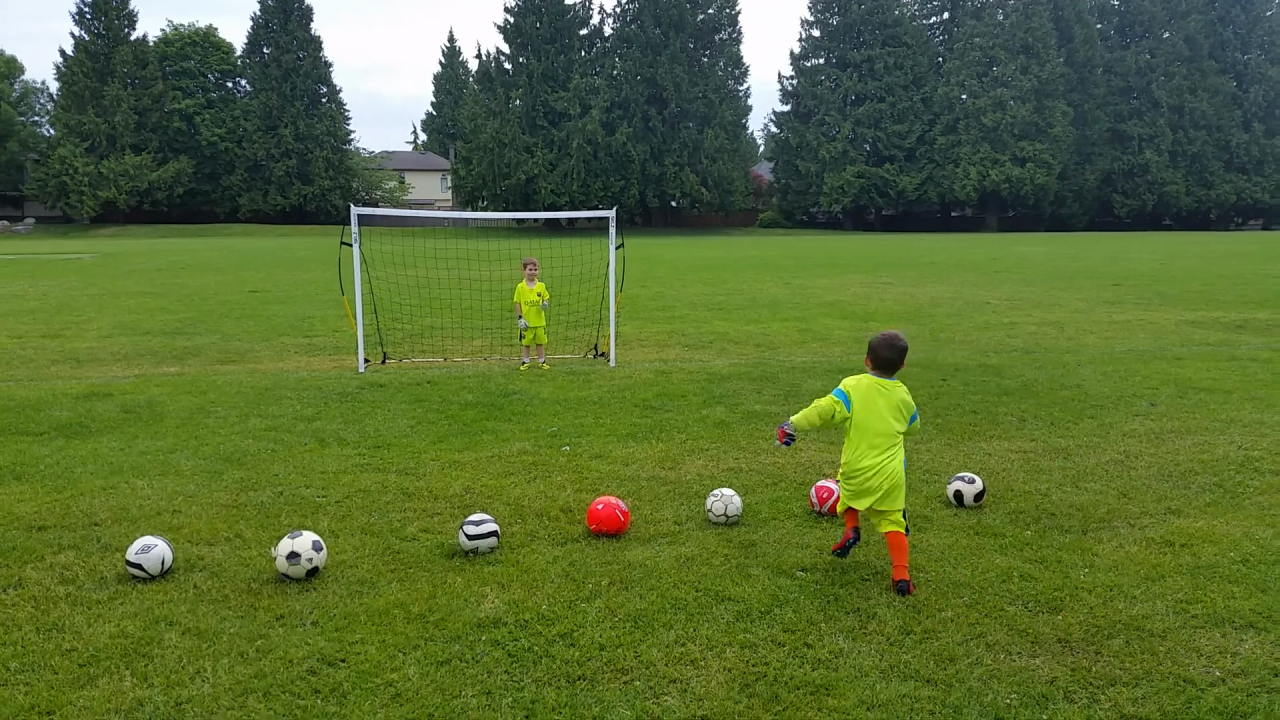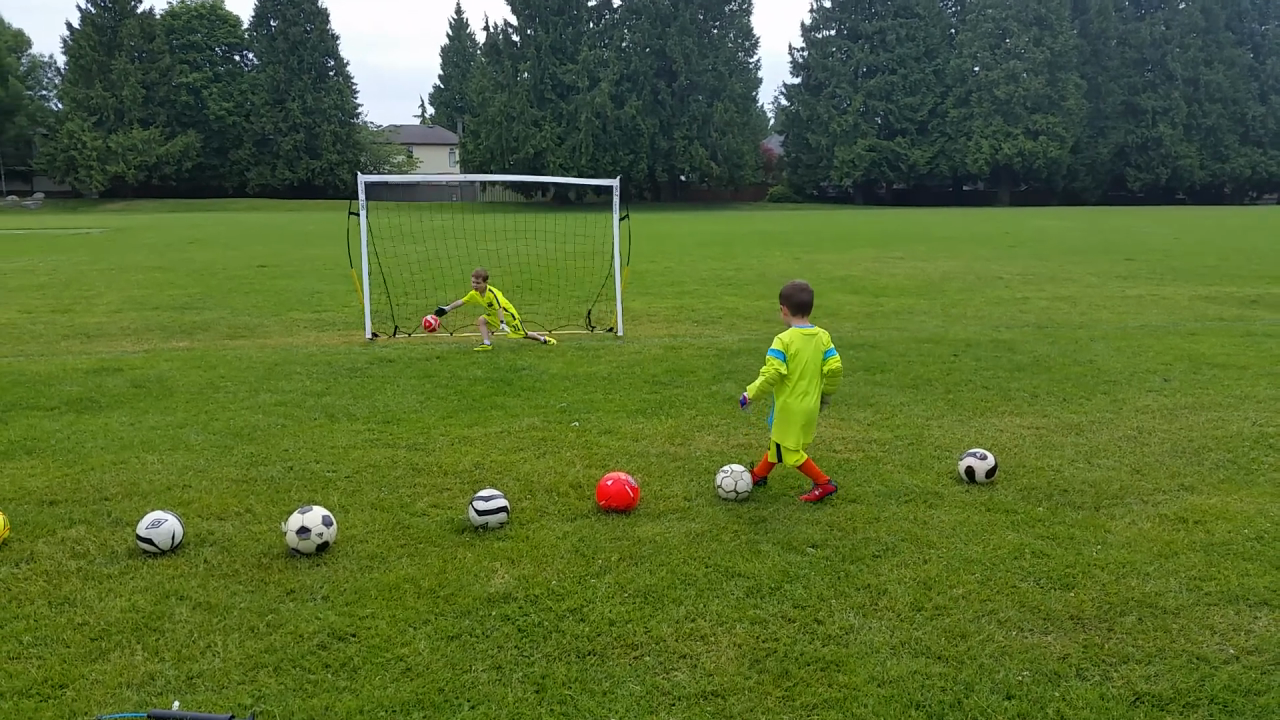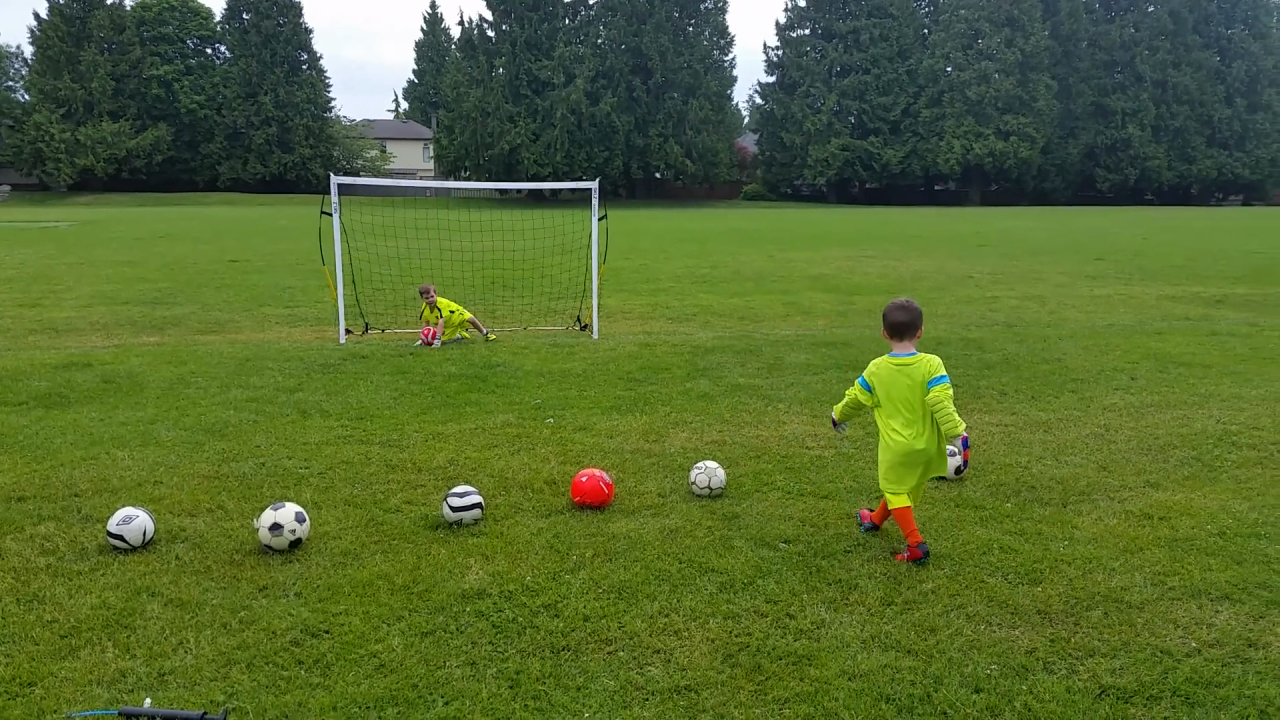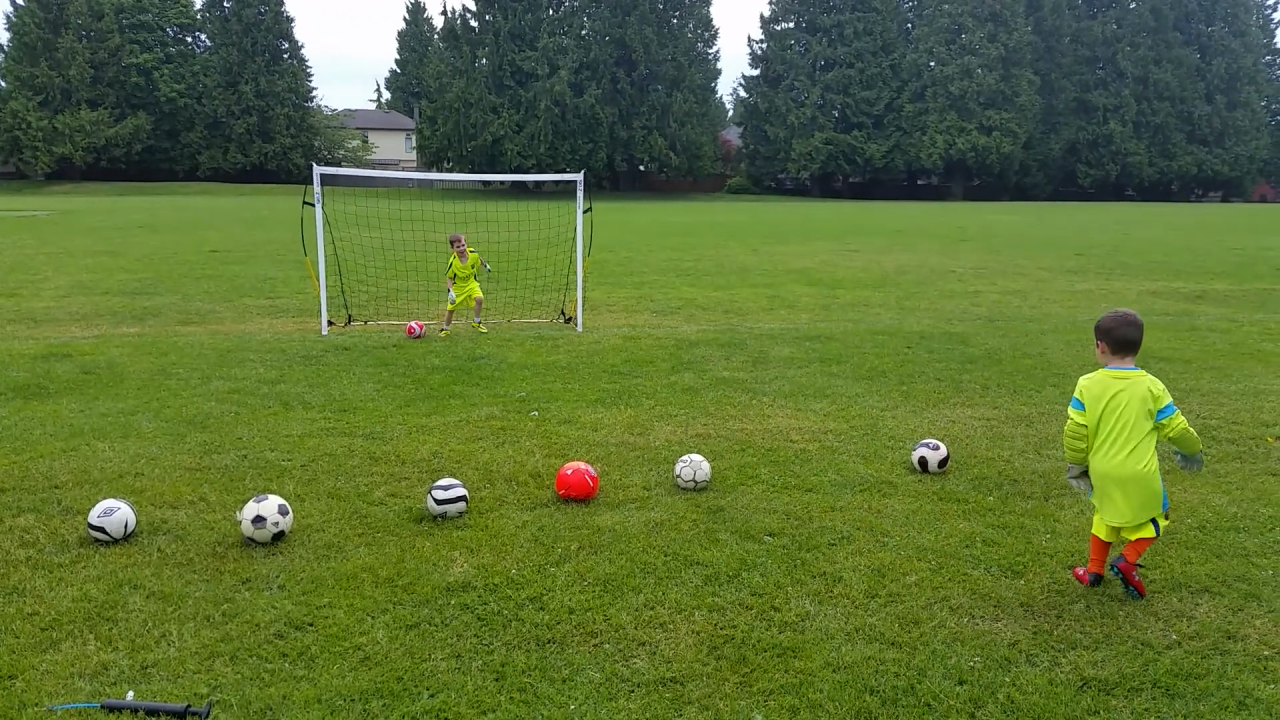
dt=1s
person 1, frame 1
left shoulder: (851, 387)
right shoulder: (904, 396)
left elbow: (825, 410)
right elbow: (912, 427)
left wrist: (791, 427)
left hip: (857, 470)
right hip: (891, 472)
left knee: (849, 497)
right knee: (894, 525)
left ankle: (851, 530)
right ankle: (902, 577)
person 1, frame 2
left shoulder: (784, 340)
right shoulder: (823, 337)
left elbow: (771, 374)
right elbow: (835, 369)
left wrist: (750, 394)
right wrist: (826, 394)
left hip: (791, 409)
right hip: (811, 406)
left knee: (789, 451)
right knee: (780, 443)
left ankle: (823, 483)
right ankle: (759, 474)
person 1, frame 3
left shoulder: (875, 368)
right shoulder: (931, 365)
left elbow: (854, 400)
right elbow: (942, 405)
left wrist: (838, 415)
right wrist: (959, 434)
left hip: (896, 447)
right hip: (927, 447)
left knee: (896, 490)
right knee: (908, 487)
left ankle: (915, 543)
right ankle: (876, 519)
person 1, frame 4
left shoulder: (1087, 385)
right shoulder: (1151, 387)
left elbow: (1075, 432)
right elbow: (1176, 429)
left wrist: (1076, 465)
right wrist: (1193, 449)
left hip: (1103, 472)
right hip: (1139, 474)
left knee: (1107, 518)
right knee: (1150, 524)
left ankle: (1094, 570)
right ankle: (1128, 561)
